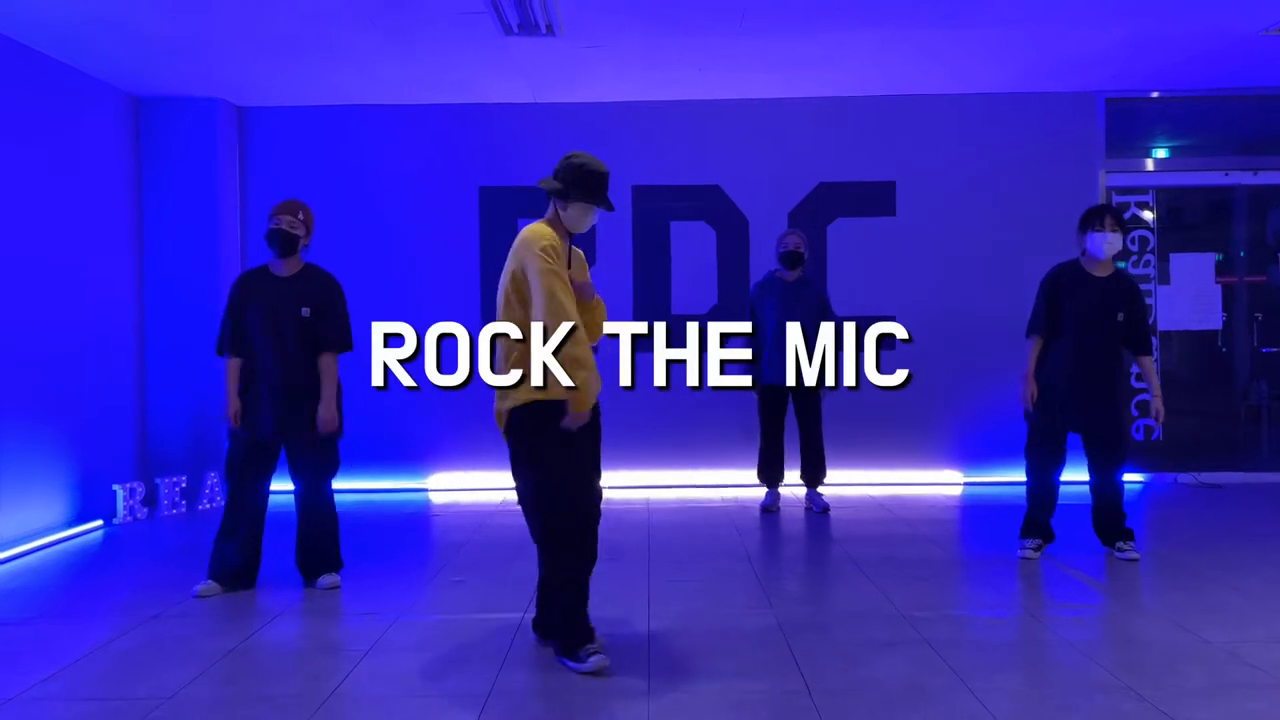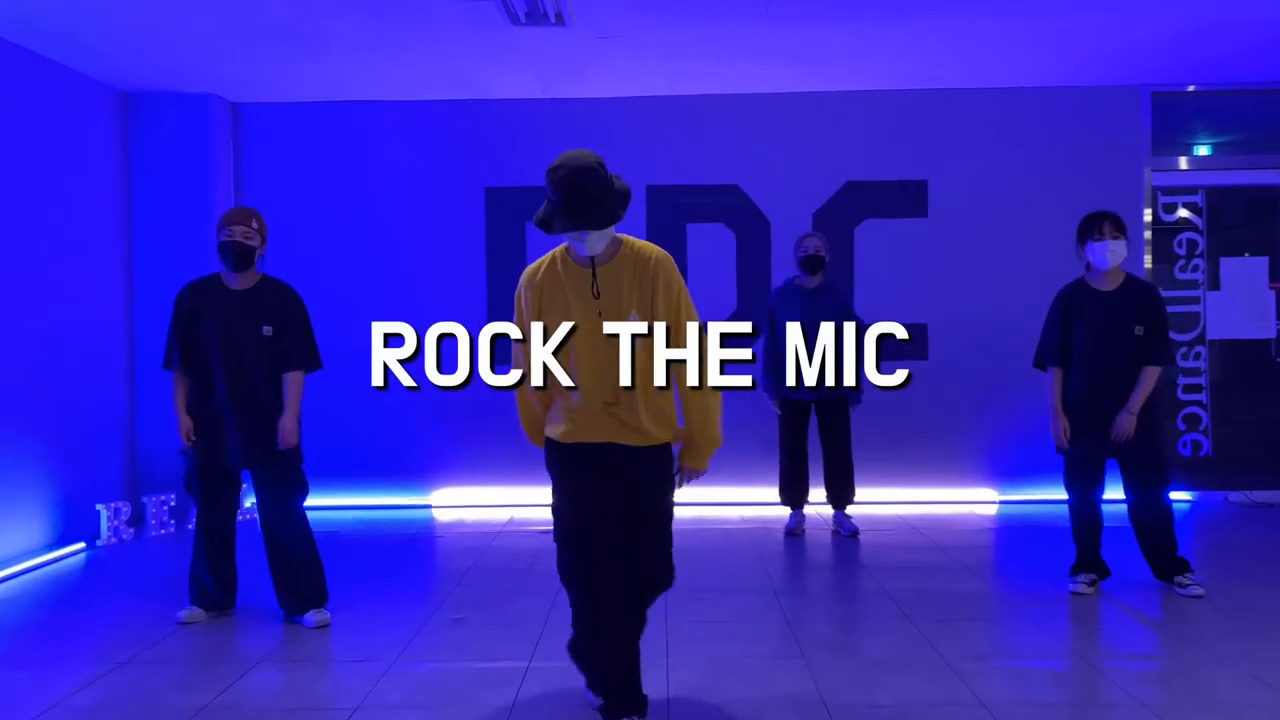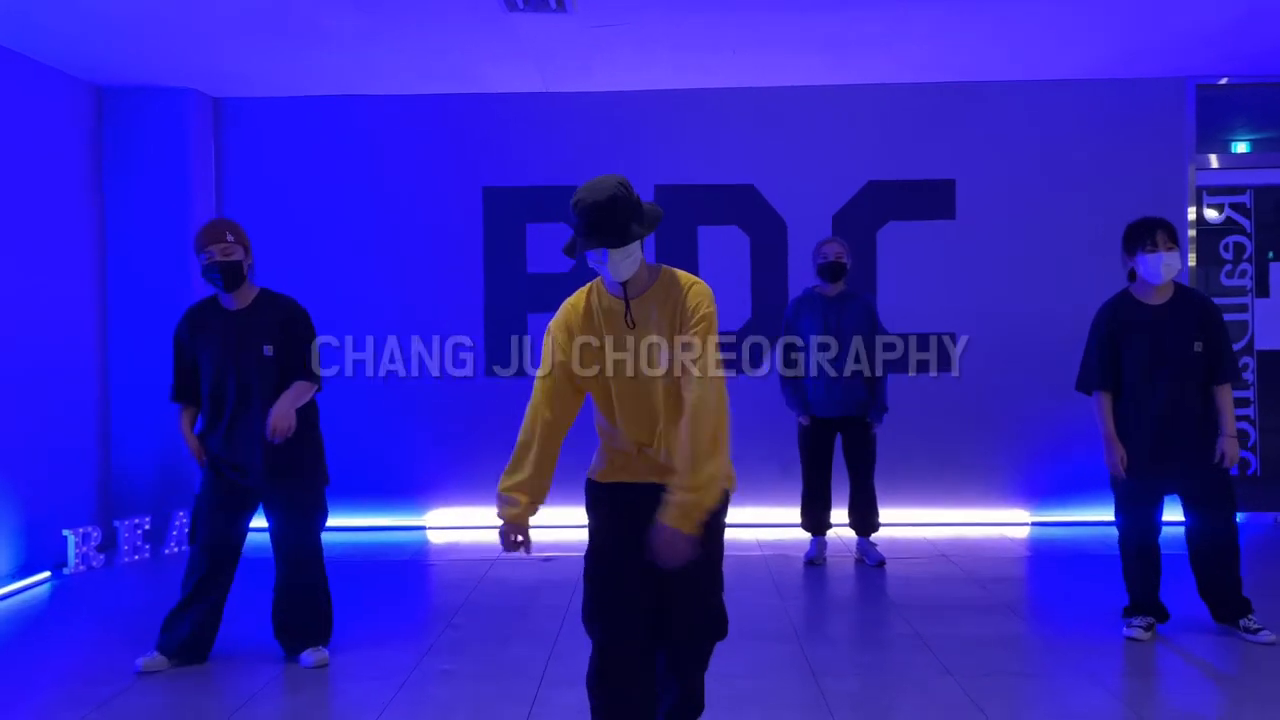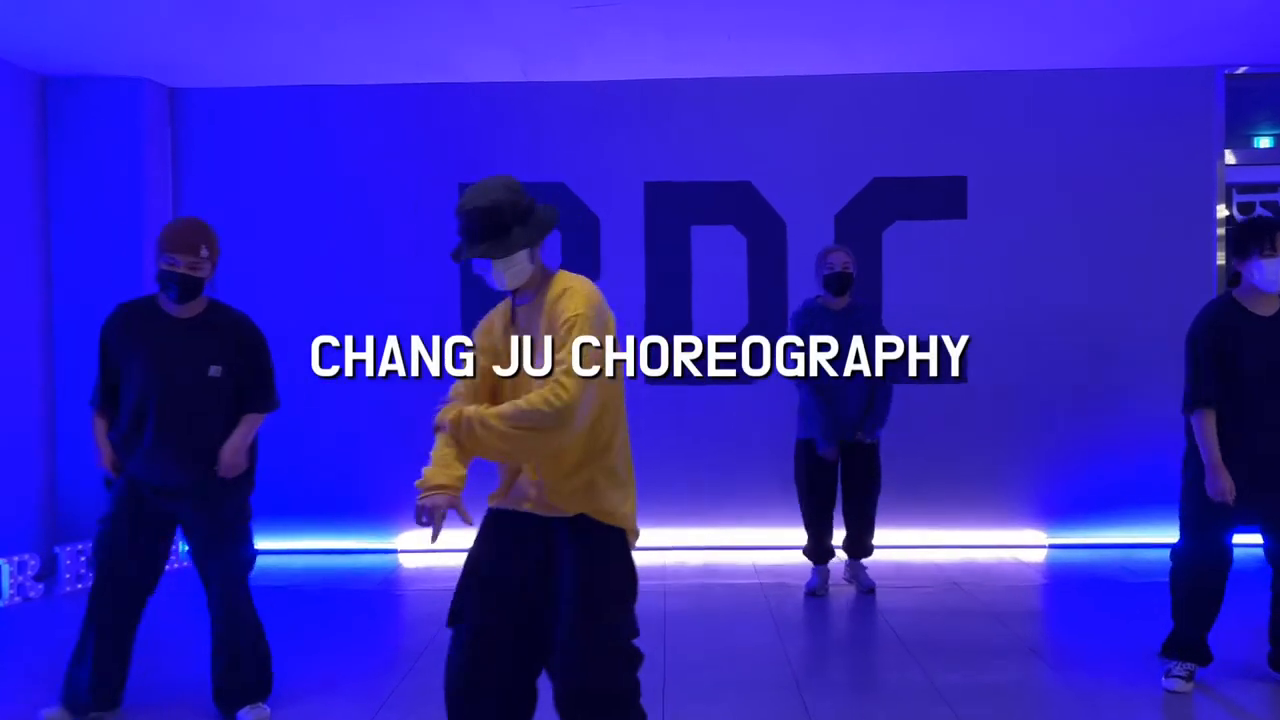
dt=0.7s
person 1, frame 1
left shoulder: (574, 256)
right shoulder: (537, 242)
left elbow: (590, 325)
right elbow: (556, 319)
left wrist: (589, 298)
right wrist: (580, 389)
left hip: (575, 402)
right hip: (536, 405)
left knee: (581, 518)
right knee: (557, 522)
left ankle: (557, 621)
person 1, frame 2
left shoulder: (653, 266)
right shoulder: (537, 281)
left elbow: (691, 360)
right elbow: (532, 372)
left wrist: (698, 446)
right wrist: (544, 434)
left hip: (647, 446)
right hip: (575, 449)
left knee: (646, 574)
right knee: (591, 585)
left ankle: (601, 661)
person 1, frame 3
left shoulder: (689, 297)
right shoulder: (575, 314)
left elbow: (705, 400)
right elbow: (546, 410)
left wrist: (689, 501)
right wrist: (518, 498)
left hip: (691, 494)
right hip: (619, 487)
left knee: (689, 635)
right knee: (616, 638)
person 1, frame 4
left shoulder: (576, 301)
right shoulder: (490, 328)
left elbow: (562, 407)
right elbow: (462, 411)
left wrist: (467, 421)
right wrist: (442, 483)
left hip: (586, 512)
right hip: (515, 513)
person 2, frame 1
left shoulder: (323, 286)
right shoulder: (246, 285)
left elbow: (331, 350)
right elbow: (234, 349)
left wrist: (328, 402)
right wrist: (232, 395)
left hip: (308, 408)
right hip: (257, 406)
left knee: (314, 487)
right knee: (244, 489)
left ankle: (321, 567)
right ankle: (230, 573)
person 2, frame 2
left shoulder: (284, 299)
right shoulder: (193, 297)
left elbow: (295, 366)
right elbow: (181, 364)
left wrist: (290, 417)
right wrist: (181, 411)
left hip: (270, 426)
right hip: (211, 424)
left knee: (284, 511)
right knee: (212, 511)
left ankle: (306, 601)
right ankle: (210, 598)
person 2, frame 3
left shoulder: (286, 313)
right shoulder: (194, 322)
left elbow: (310, 377)
right elbow: (188, 389)
left wrist: (288, 404)
right wrist: (188, 431)
left hip: (287, 453)
right hip: (225, 453)
left knee: (298, 544)
right knee: (210, 547)
left ankle: (306, 638)
right ankle: (181, 644)
person 2, frame 4
left shoulder: (237, 332)
right shoulder: (124, 323)
left elbow: (259, 402)
right elbow: (105, 395)
left wrist: (239, 441)
right wrist: (105, 443)
left hip: (213, 484)
right hip: (140, 478)
left knee: (227, 587)
right knee: (114, 585)
person 3, frame 1
left shoulder: (1127, 288)
right shoulder: (1059, 278)
left elbow: (1141, 346)
right elbow: (1038, 331)
left wrist: (1155, 392)
right wrist: (1029, 375)
left hip: (1104, 390)
right hip: (1054, 386)
left knee: (1108, 465)
right knee: (1043, 462)
left ankle: (1115, 533)
right ankle: (1035, 532)
person 3, frame 2
left shoulder: (1146, 296)
right shoulder: (1069, 299)
left elbow: (1154, 361)
right elbow: (1055, 362)
left wrist: (1132, 409)
right wrist: (1057, 412)
left hip: (1134, 414)
right hip: (1082, 416)
left knee: (1150, 492)
right knee: (1083, 494)
left ankle: (1172, 567)
right ankle: (1088, 567)
person 3, frame 3
left shoulder: (1200, 308)
right shoulder: (1113, 314)
left elbow: (1221, 378)
right elbow: (1101, 385)
left wrist: (1228, 432)
right wrist: (1111, 440)
left hip: (1198, 439)
right hip: (1137, 443)
left knee: (1216, 524)
right knee: (1137, 528)
left ankle: (1232, 609)
right ankle: (1144, 609)
person 3, frame 4
right shoulder: (1214, 323)
right elbow: (1202, 403)
right wrist: (1214, 467)
right hip: (1225, 470)
right knee: (1201, 559)
right ankle: (1185, 652)
person 4, frame 1
left shoulder: (814, 291)
right shoulder: (762, 289)
right elbow: (752, 333)
right wrist: (752, 375)
right hip: (770, 377)
left knee: (811, 433)
right knee: (770, 434)
left ankle: (813, 490)
right ankle: (772, 490)
person 4, frame 2
left shoulder: (838, 298)
right shoulder: (781, 296)
right elbow: (772, 346)
left wrist: (853, 392)
right wrist: (772, 389)
left hip: (832, 390)
right hip: (792, 390)
left knee: (838, 452)
right knee: (792, 453)
left ankle: (840, 512)
right ankle: (796, 512)
person 4, frame 3
left shoulder: (862, 307)
right shoulder: (800, 307)
left elbow: (875, 361)
right elbow: (789, 360)
left wrist: (878, 409)
right wrist: (797, 405)
left hip: (857, 409)
right hip: (815, 410)
left knee: (862, 475)
right knee: (815, 477)
left ankle: (864, 540)
right ankle: (818, 539)
person 4, frame 4
left shoulder: (868, 320)
right shoulder: (805, 318)
left elbow: (884, 377)
right elbow: (807, 381)
left wrist: (874, 423)
right wrist: (825, 434)
left hip: (861, 431)
right hip: (817, 431)
left knee: (863, 500)
right knee: (816, 502)
left ankle: (855, 563)
right ankle: (820, 567)
